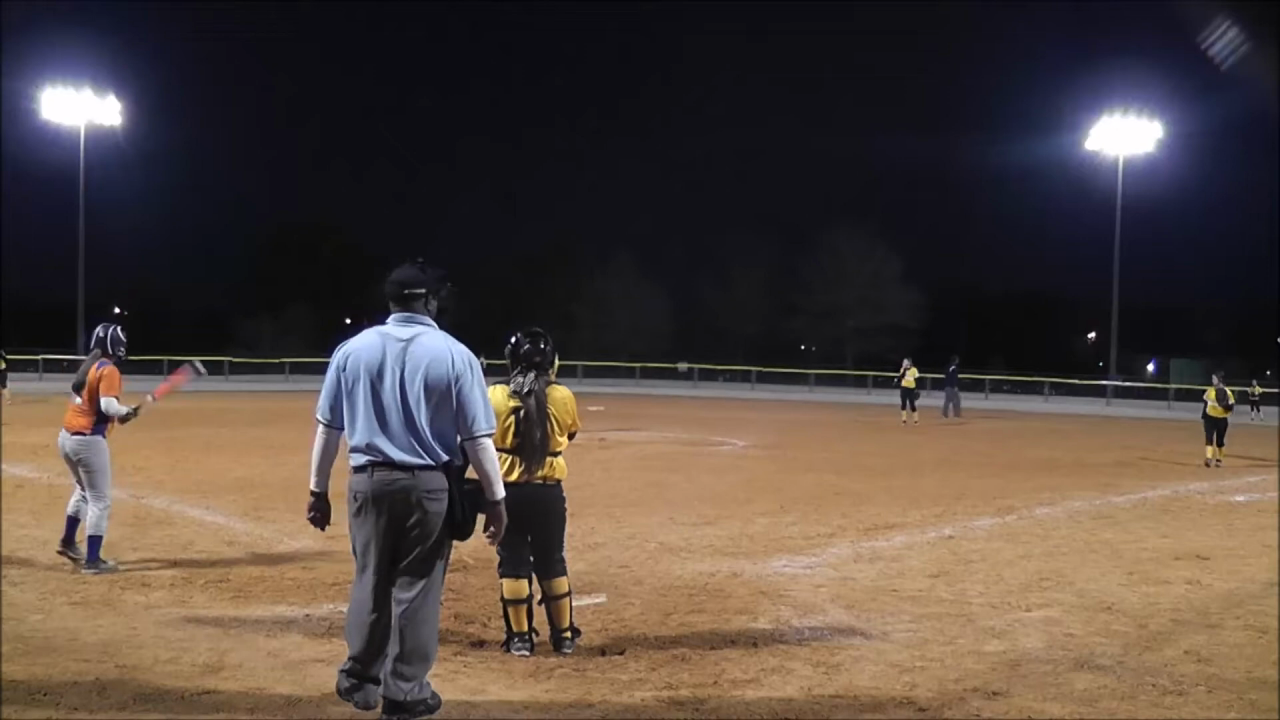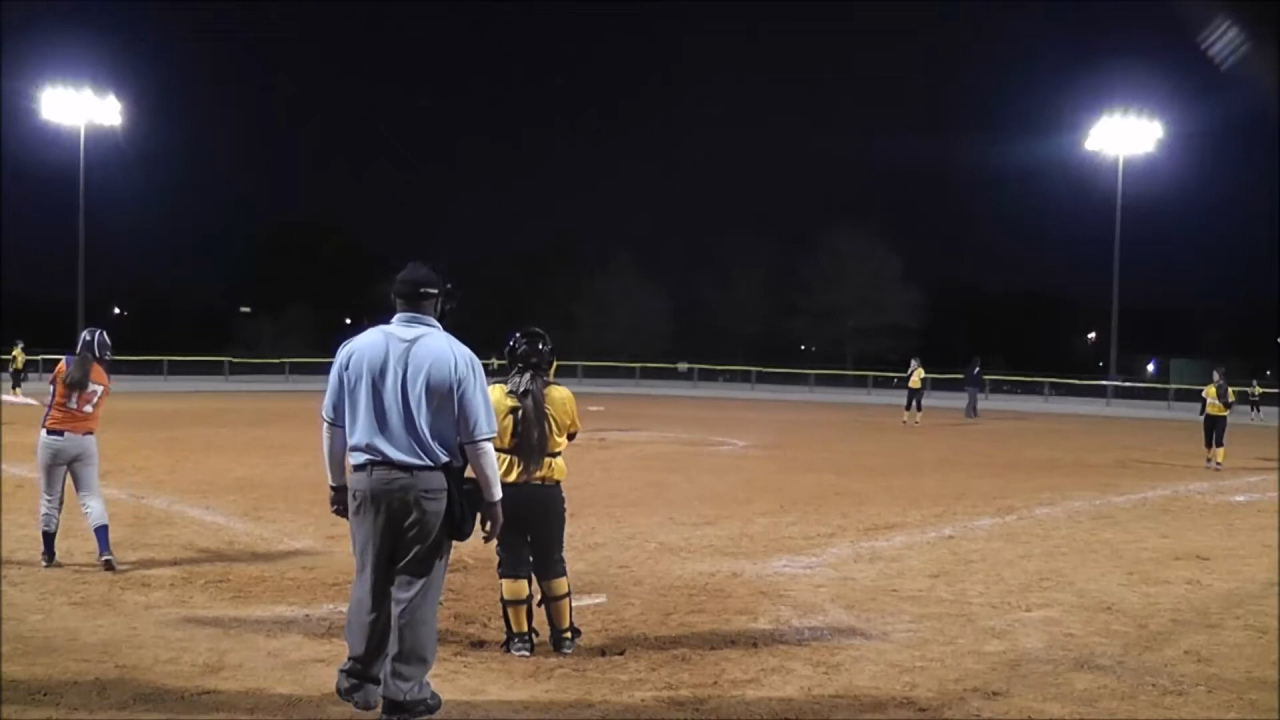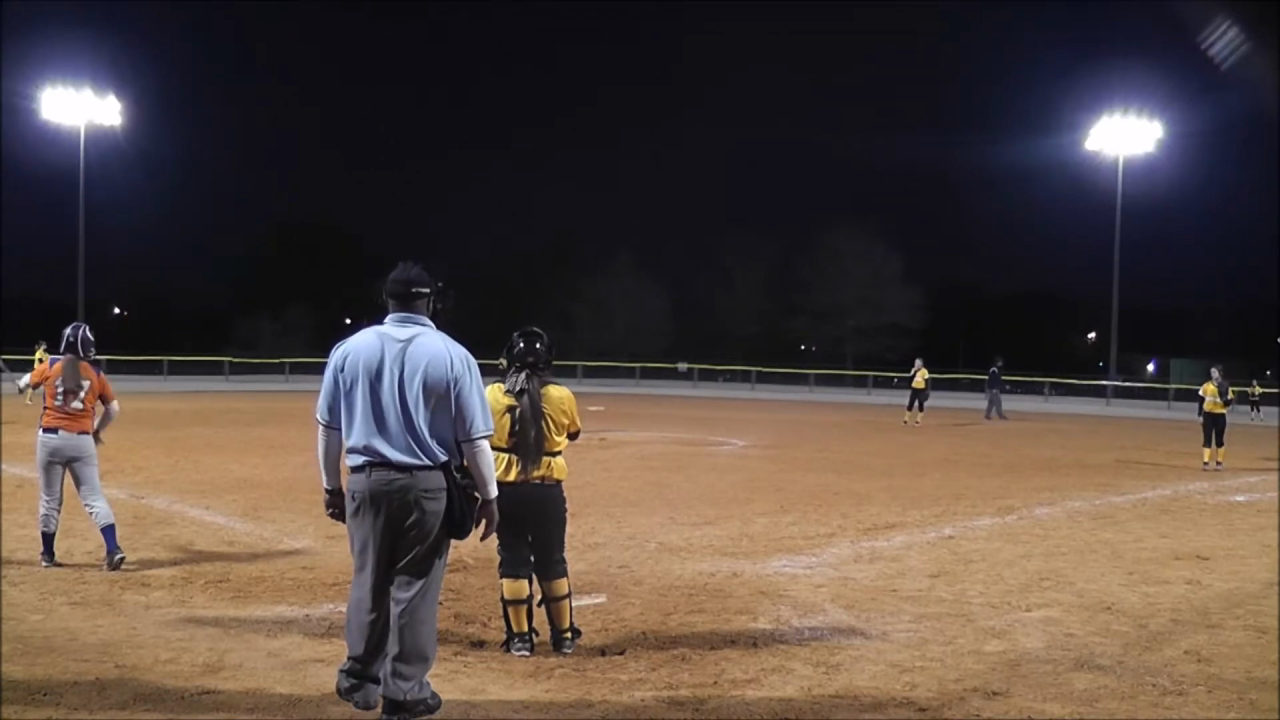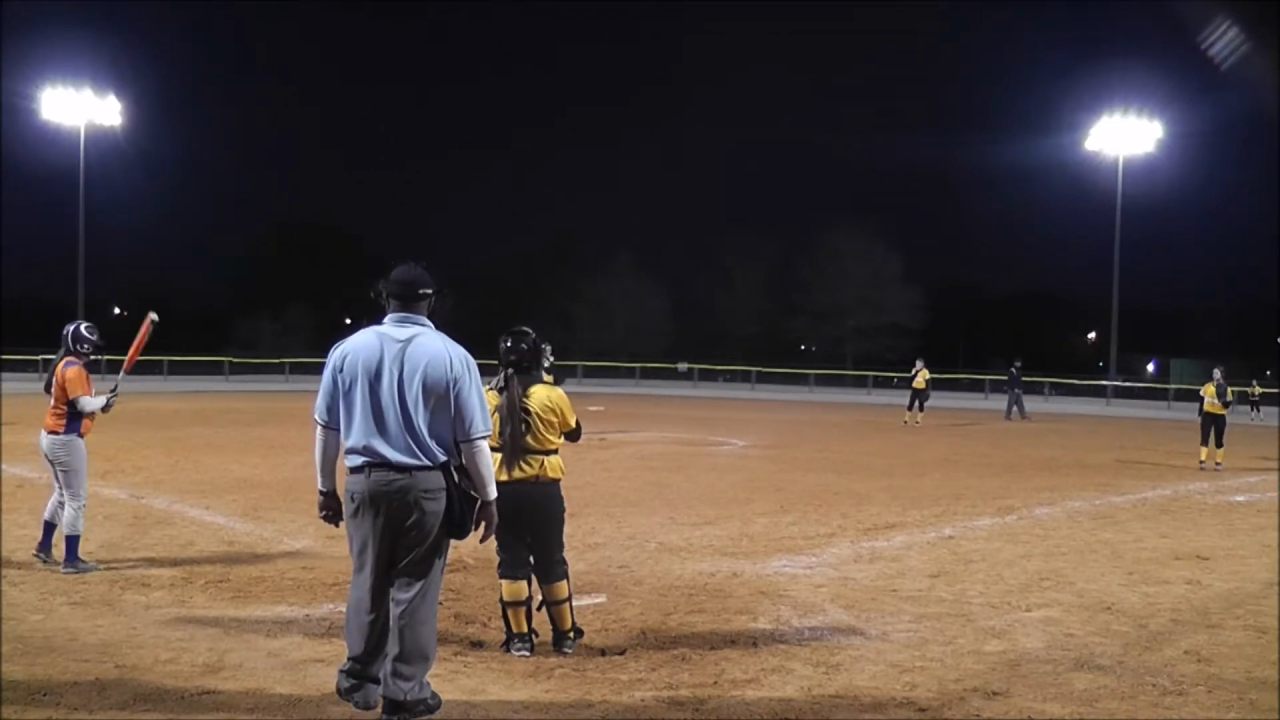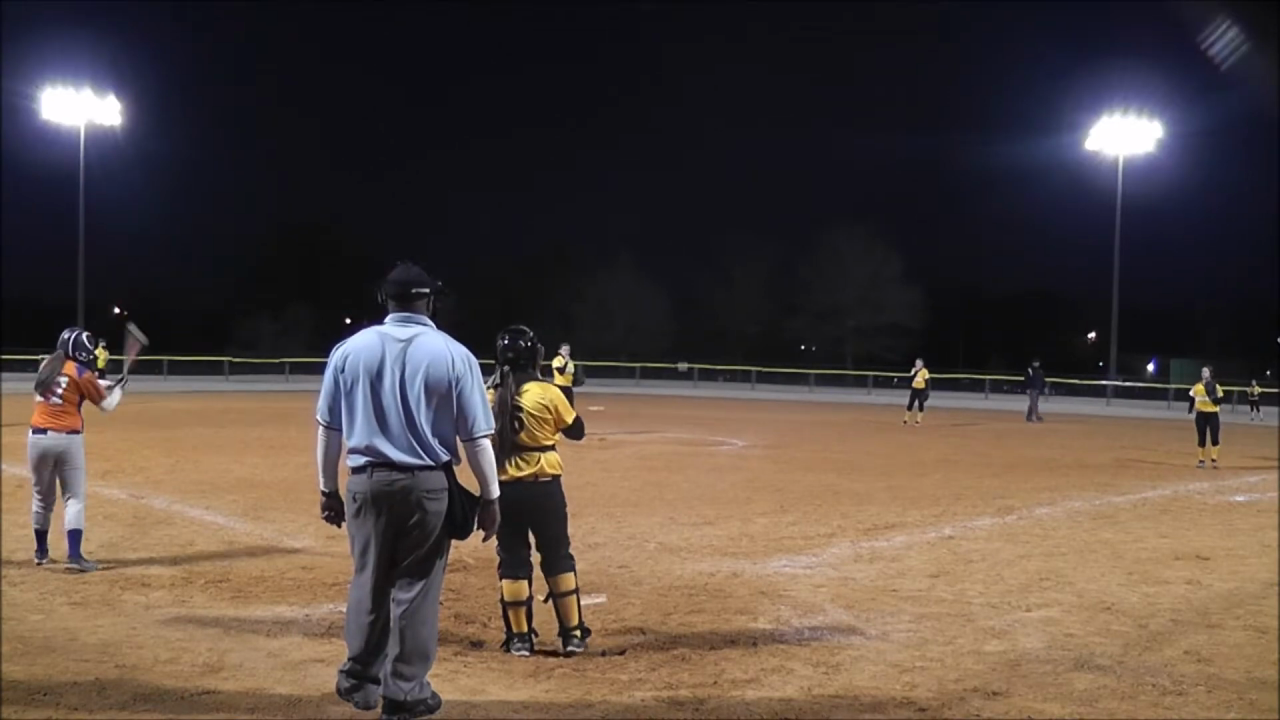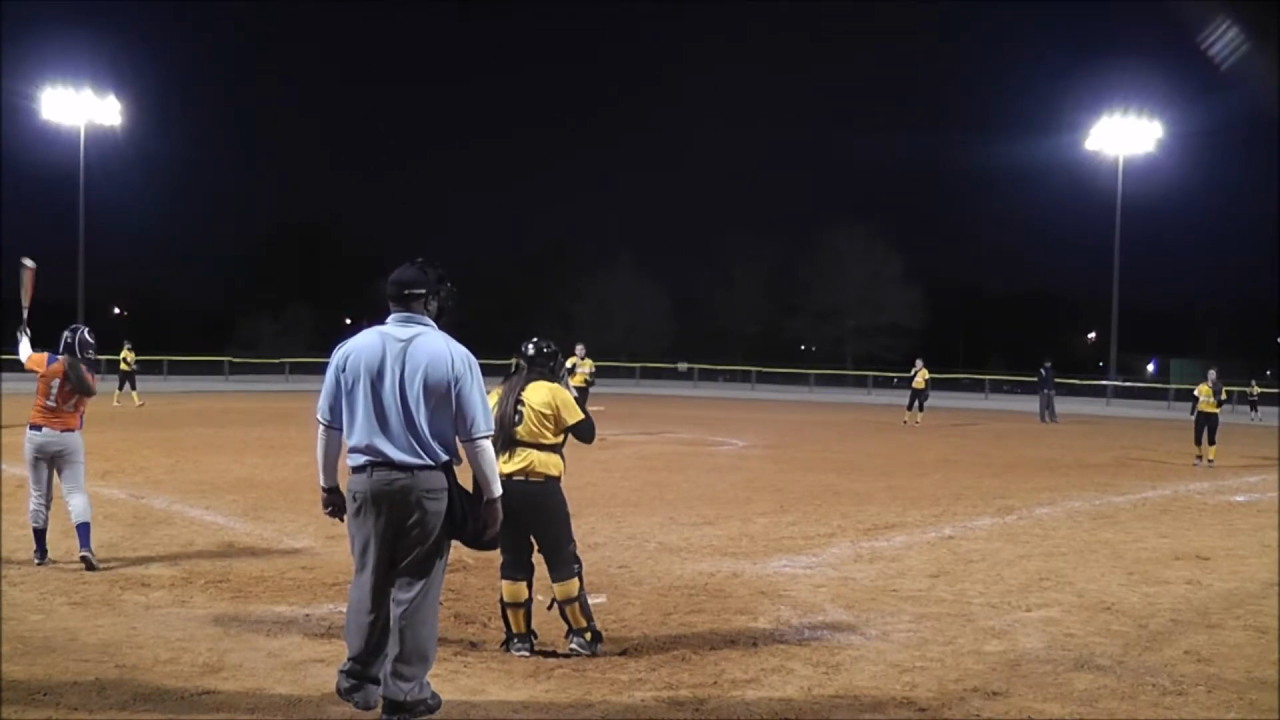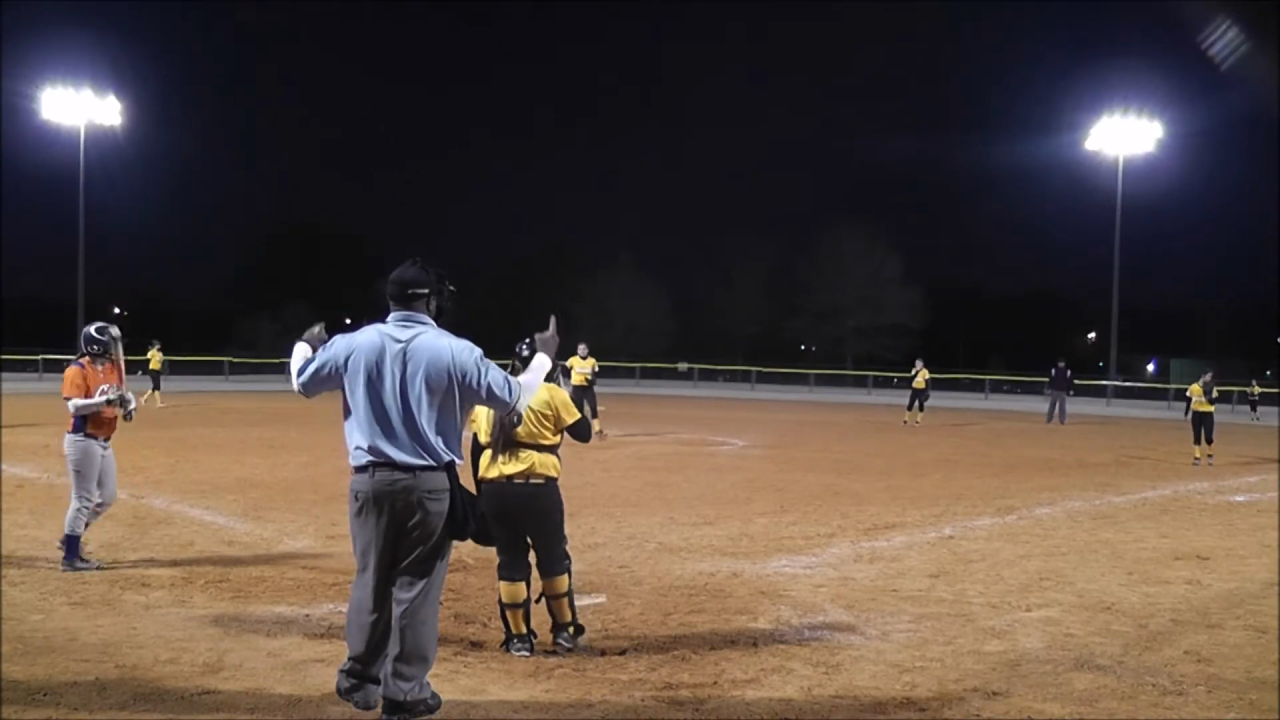
dt=0.7s
person 1, frame 1
left shoulder: (352, 349)
right shoulder: (454, 355)
left elbow: (328, 428)
right elbow: (478, 438)
left wrist: (318, 490)
right wrist: (495, 498)
left hip: (368, 482)
right hip: (429, 485)
left knee: (370, 582)
right knee: (417, 587)
left ankle: (360, 681)
person 1, frame 2
left shoulder: (355, 348)
right shoulder: (458, 356)
left elbow: (333, 426)
right elbow: (478, 440)
left wrist: (338, 483)
right wrist: (492, 499)
left hip: (369, 481)
right hip: (428, 485)
left knee: (370, 582)
right knee: (415, 587)
left ankle: (360, 680)
person 1, frame 3
left shoulder: (349, 349)
right shoulder: (452, 355)
left elbow: (329, 428)
right elbow: (474, 438)
left wrist: (332, 487)
right wrist: (488, 496)
left hip: (367, 482)
right hip: (427, 485)
left knee: (368, 582)
right knee: (414, 587)
left ankle: (360, 681)
person 1, frame 4
left shoulder: (348, 349)
right shoulder: (451, 355)
left elbow: (327, 428)
right elbow: (473, 439)
left wrist: (326, 488)
right wrist: (488, 497)
left hip: (366, 483)
right hip: (426, 485)
left knee: (368, 582)
right knee: (414, 587)
left ankle: (360, 681)
person 1, frame 5
left shoulder: (350, 349)
right shoulder: (453, 353)
left elbow: (328, 428)
right elbow: (476, 437)
left wrist: (328, 488)
right wrist: (490, 497)
left hip: (367, 481)
right hip: (428, 484)
left knee: (369, 582)
right knee: (416, 586)
left ankle: (360, 681)
person 1, frame 6
left shoulder: (352, 349)
right shoulder: (454, 355)
left elbow: (329, 428)
right elbow: (476, 438)
left wrist: (328, 484)
right wrist: (492, 496)
left hip: (367, 482)
right hip: (427, 484)
left knee: (368, 582)
right knee: (415, 587)
left ankle: (360, 682)
person 1, frame 7
left shoulder: (353, 346)
right shoulder: (455, 352)
left elbow: (302, 381)
right elbow: (514, 398)
left wrist: (304, 344)
right wrist: (544, 354)
left hip: (371, 481)
right hip: (430, 484)
left knee: (370, 582)
right knee: (417, 586)
left ankle: (360, 681)
person 2, frame 1
left shoulder: (495, 396)
right shoulder: (563, 397)
left hip: (507, 491)
right hip: (548, 491)
left knee: (513, 562)
right knee: (552, 562)
left ankle: (520, 638)
right ankle: (563, 635)
person 2, frame 2
left shoulder: (493, 396)
right shoulder: (562, 397)
right elbow: (571, 434)
left hip: (506, 491)
right hip: (547, 491)
left knee: (513, 562)
right knee: (551, 562)
left ankle: (520, 638)
right ankle: (563, 635)
person 2, frame 3
left shoulder: (493, 394)
right shoulder: (562, 396)
right elbow: (574, 433)
left hip: (506, 490)
right hip: (547, 491)
left knee: (513, 561)
right knee: (552, 561)
left ankle: (520, 637)
right ankle: (563, 635)
person 2, frame 4
left shoulder: (488, 396)
right shoulder: (553, 395)
right elbow: (574, 434)
left hip: (502, 489)
right hip: (543, 489)
left knee: (512, 562)
right knee: (551, 562)
left ankle: (519, 638)
right ankle: (565, 634)
person 2, frame 5
left shoulder: (487, 397)
right shoulder: (546, 393)
right elbow: (577, 431)
left hip: (503, 489)
right hip: (543, 487)
left knee: (512, 561)
right knee: (558, 558)
left ankle: (519, 638)
right ankle: (573, 634)
person 2, frame 6
left shoulder: (496, 396)
right shoulder: (552, 392)
right elbow: (586, 434)
right wrist: (573, 398)
left hip: (501, 487)
right hip: (539, 487)
left knee: (514, 562)
right knee: (562, 559)
left ankle: (519, 638)
right ankle: (581, 634)
person 2, frame 7
right shoulder: (550, 393)
left elbow: (476, 451)
right elbow: (583, 433)
left wrist: (481, 495)
right wrist: (565, 397)
left hip: (495, 489)
right hip: (538, 487)
left knee: (510, 562)
right knee: (553, 557)
left ankle: (519, 638)
right ankle: (564, 629)
person 3, frame 1
left shoulder: (90, 366)
right shoulder: (107, 369)
right elbow: (109, 406)
left wrist: (122, 411)
right wrist: (127, 411)
left hip: (68, 436)
right hip: (89, 440)
left knee: (83, 490)
right knee: (99, 500)
left ankle: (68, 541)
right ankle: (93, 560)
person 3, frame 2
left shoulder: (66, 365)
right shoulder: (104, 378)
left elbow: (55, 385)
left hip: (52, 439)
right hip: (83, 442)
left knee: (50, 499)
right knee: (91, 498)
left ankle: (48, 554)
right ankle: (104, 550)
person 3, frame 3
left shoulder: (51, 366)
right shoulder: (96, 375)
left elbow: (27, 383)
right elbow: (113, 408)
left wrist: (21, 385)
right wrist: (99, 430)
left hip: (50, 438)
right hip: (81, 441)
left knee: (49, 500)
right knee: (94, 497)
left ankle: (47, 555)
right ankle: (113, 549)
person 3, frame 4
left shoulder: (63, 365)
right shoulder: (74, 368)
right elbow: (83, 404)
left wrist: (101, 401)
right wrist: (104, 400)
left hip: (50, 437)
right hip: (66, 440)
left knee: (62, 494)
right knee: (75, 499)
left ankle: (45, 546)
right ankle: (71, 560)
person 3, frame 5
left shoulder: (48, 364)
right shoulder: (83, 373)
right elbow: (107, 404)
left wrist: (107, 385)
right wrist: (117, 389)
left hip: (38, 438)
right hip: (68, 439)
left knee: (41, 497)
right knee: (75, 497)
left ankle: (41, 552)
right ankle: (74, 556)
person 3, frame 6
left shoulder: (48, 363)
right shoulder: (88, 376)
left elbow: (26, 356)
left wrist: (24, 338)
left hip: (38, 435)
right hip: (69, 438)
left knee: (39, 496)
right knee: (76, 494)
left ankle: (40, 552)
right ankle: (85, 547)
person 3, frame 7
left shoulder: (111, 368)
right shoulder: (76, 370)
left elbow: (126, 396)
right elbow: (74, 406)
left wrist: (129, 405)
right wrist: (104, 400)
left hip: (103, 442)
right hip: (83, 442)
left knee: (107, 495)
right knee: (83, 499)
left ankle: (69, 540)
right ankle: (71, 557)
